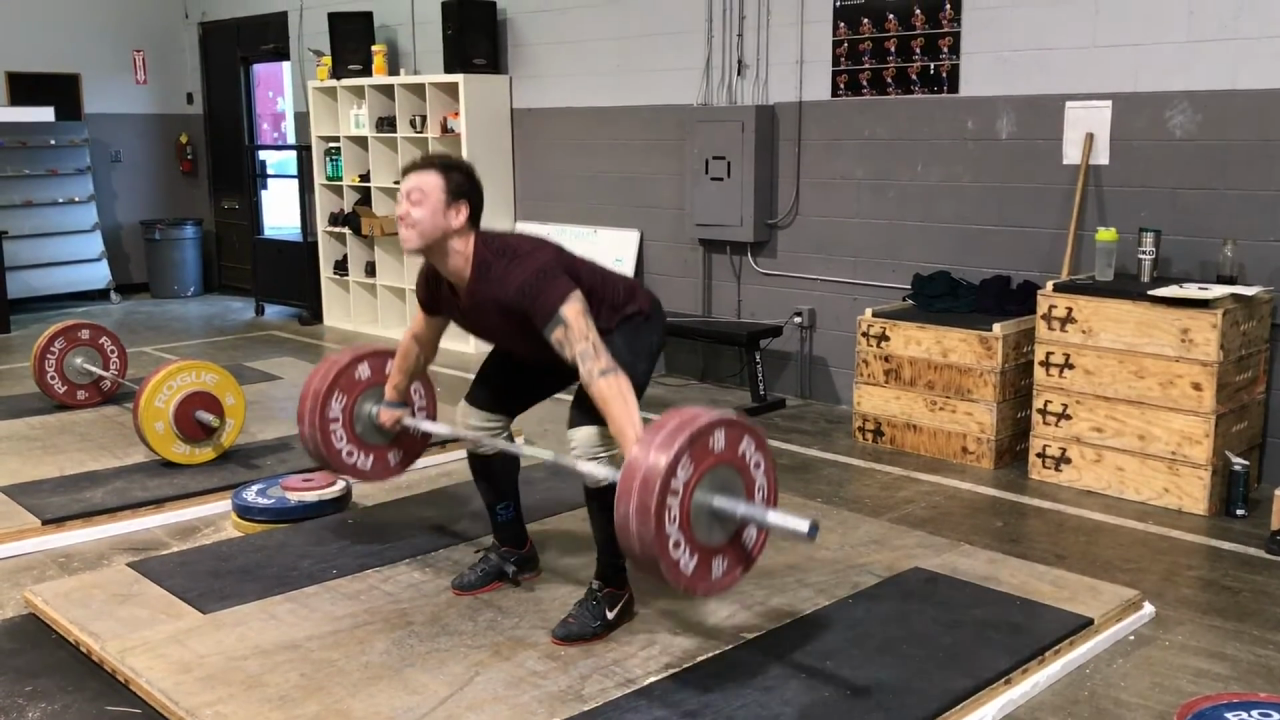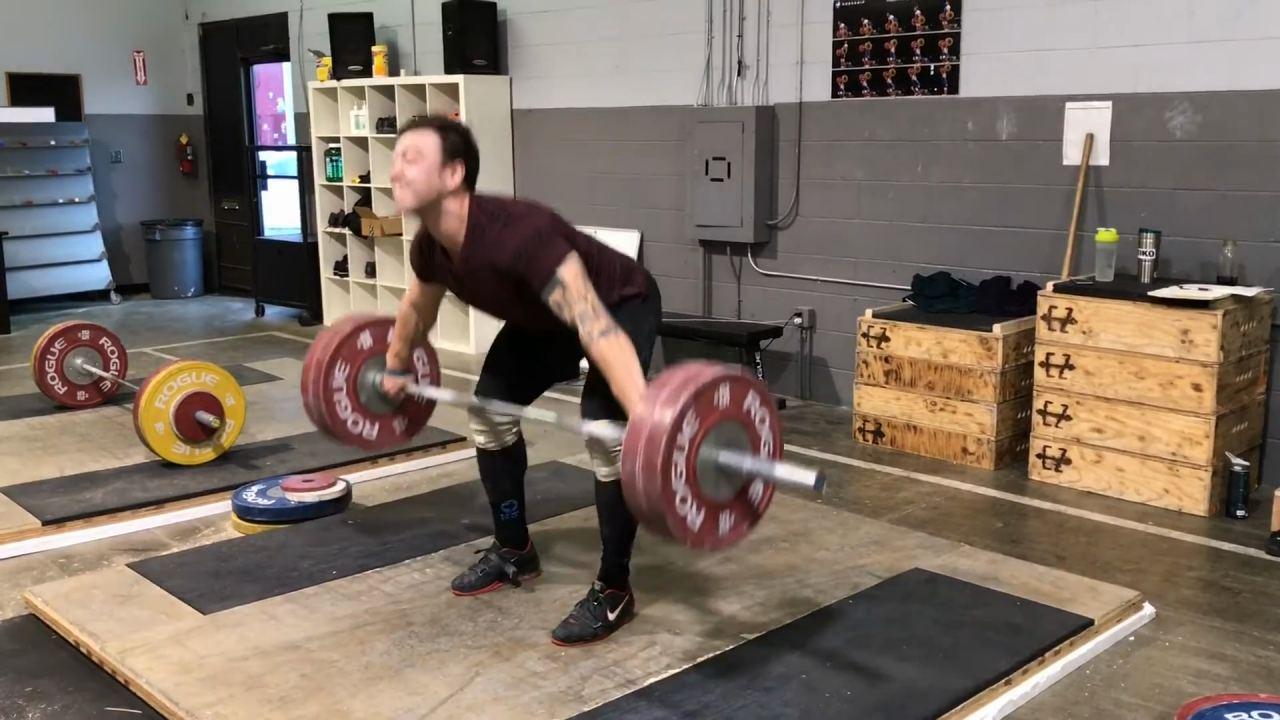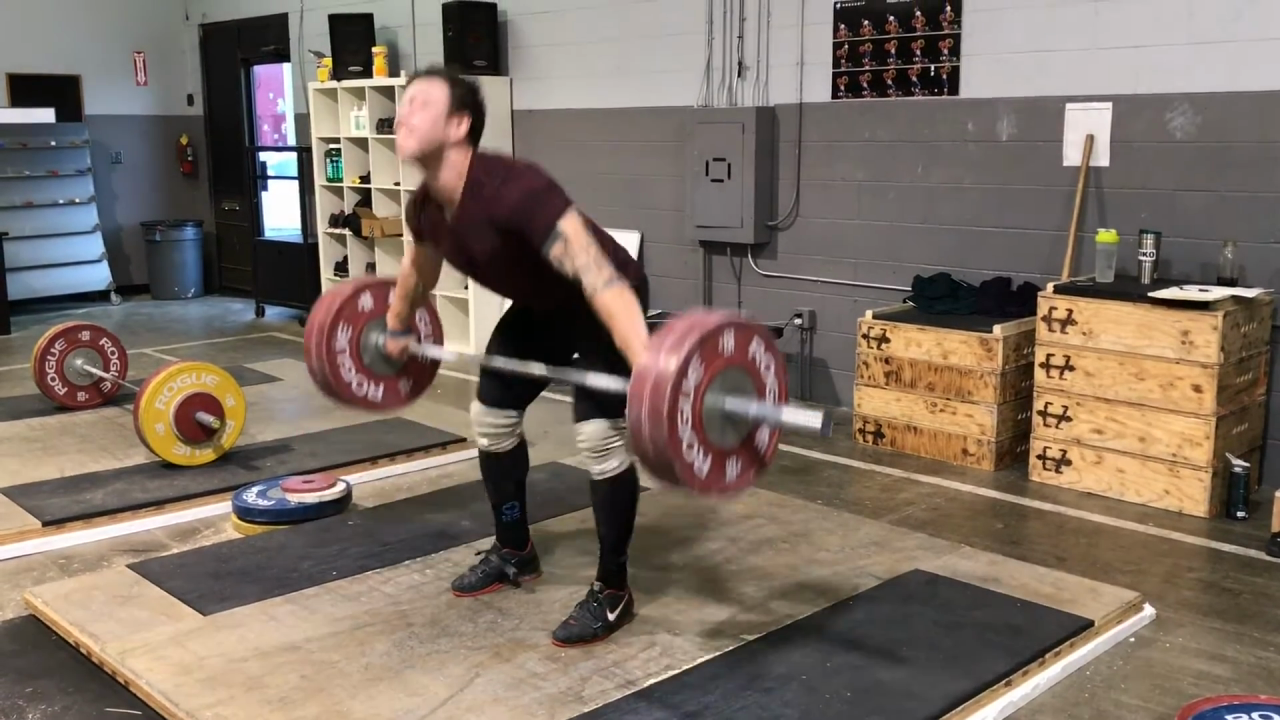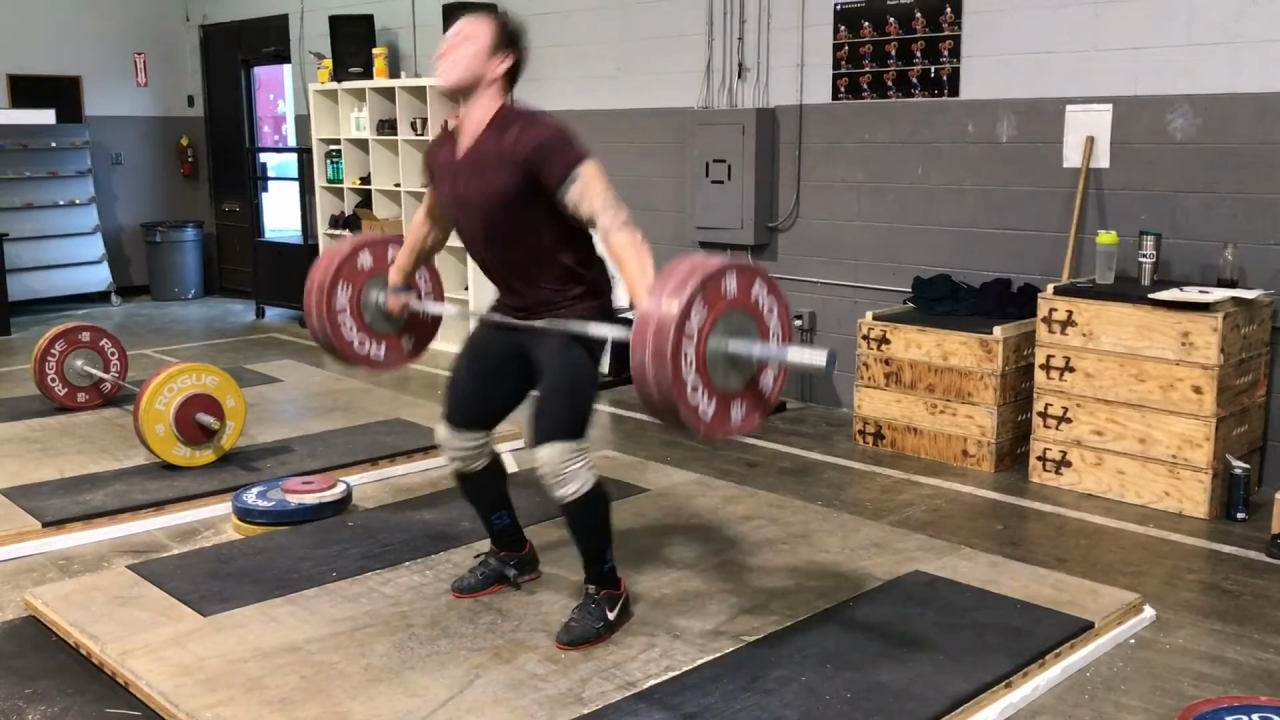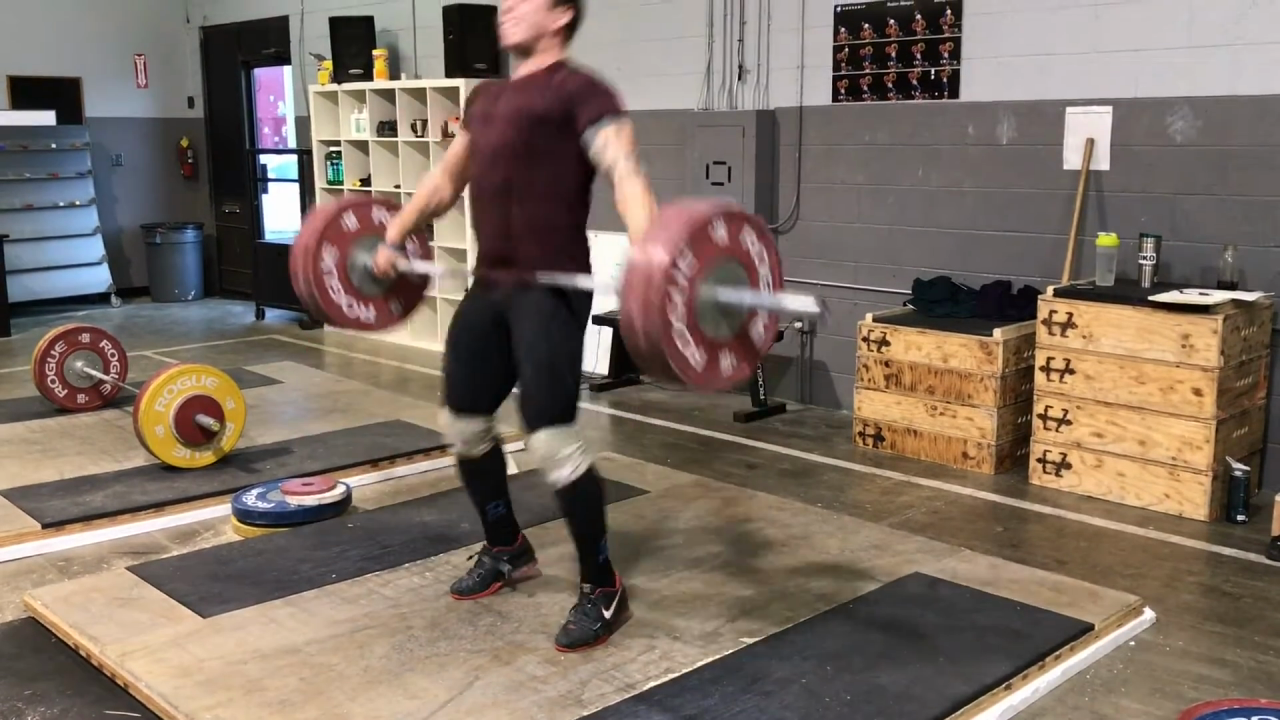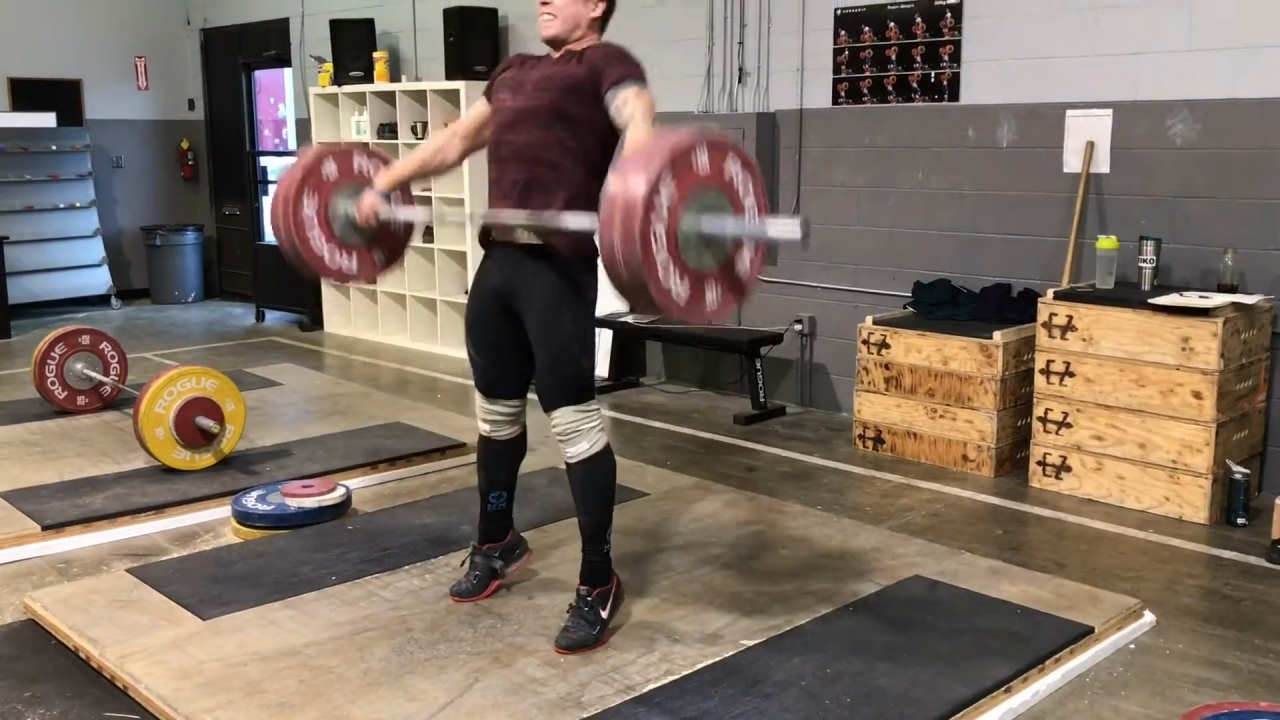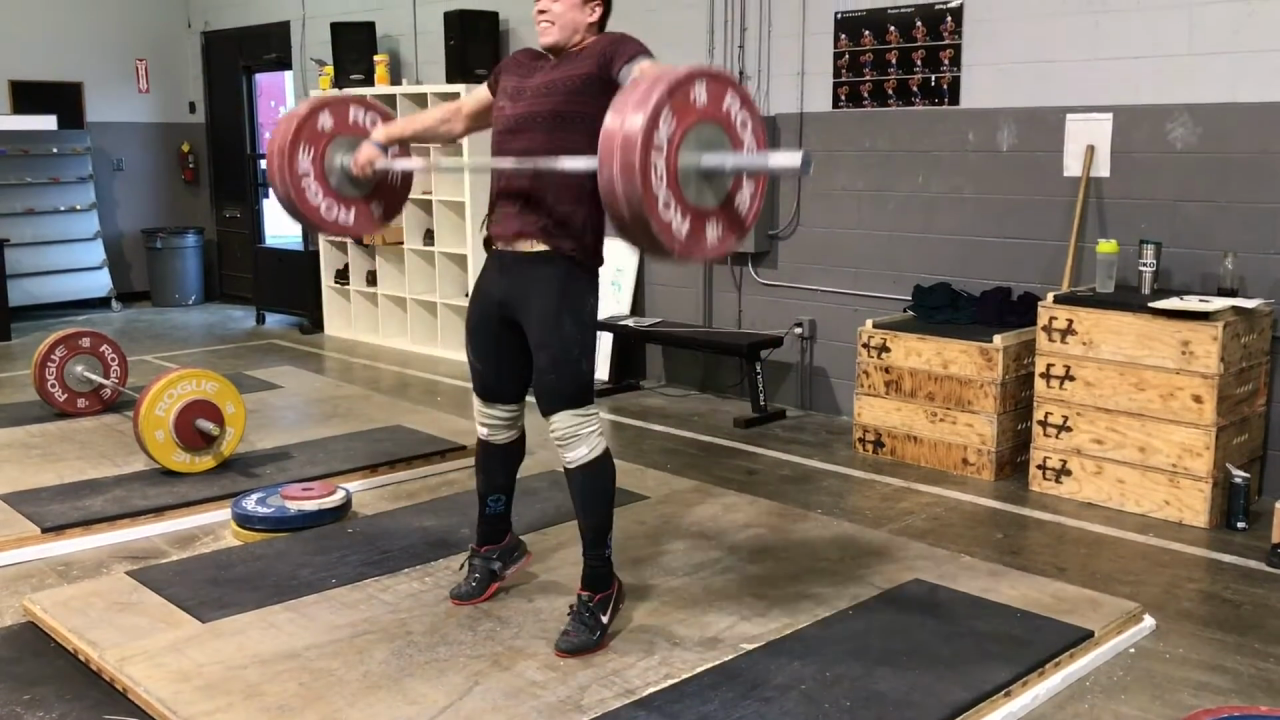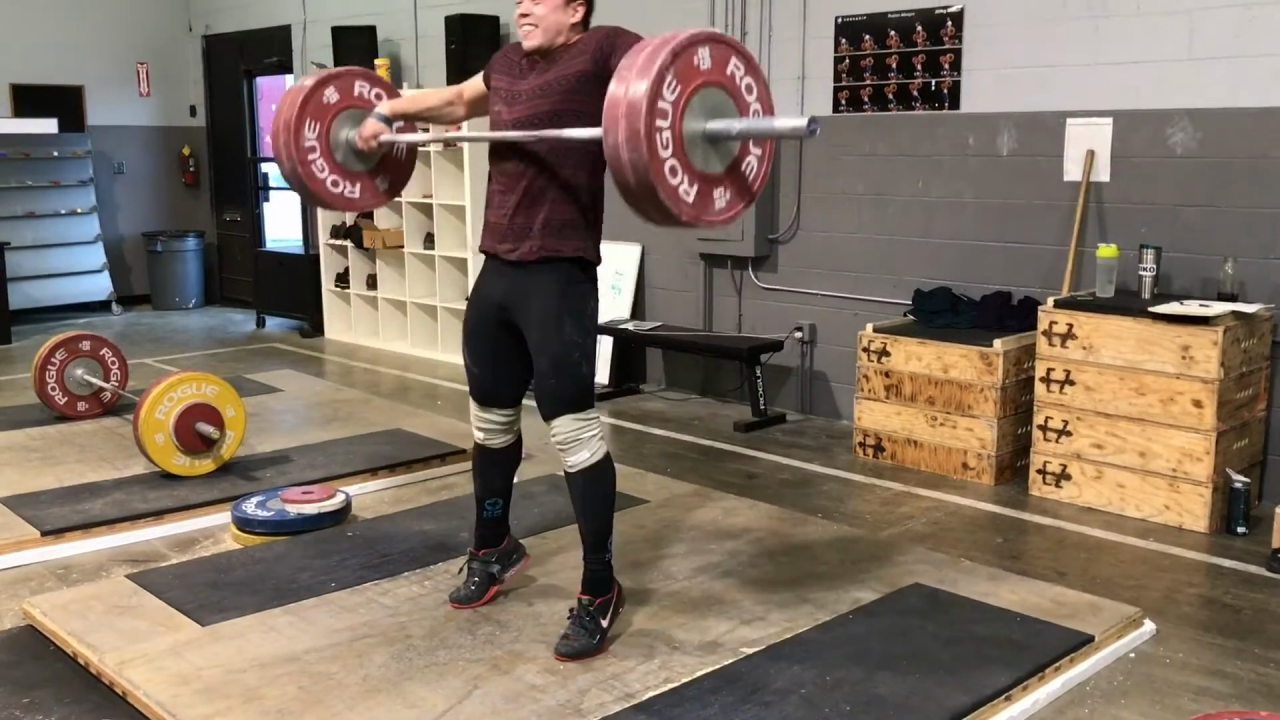
dt=0.1s
person 1, frame 1
left shoulder: (522, 269)
right shoulder: (435, 280)
left elbow: (595, 365)
right elbow: (418, 341)
right wrist: (393, 399)
left hip: (624, 323)
left knee: (590, 439)
right knee: (477, 417)
left ankle: (612, 591)
right ankle: (512, 551)
person 1, frame 2
left shoulder: (517, 233)
right shoulder: (430, 247)
left elbow: (595, 326)
right elbow: (417, 308)
right wrist: (395, 366)
left hip: (620, 305)
right hip: (539, 313)
left knee: (606, 434)
right knee: (489, 414)
left ankle: (613, 591)
right ankle: (513, 551)
person 1, frame 3
left shoulder: (512, 191)
right shoulder: (425, 202)
left elbow: (600, 276)
right elbow: (418, 269)
right wrist: (396, 328)
left hip: (593, 304)
right hip: (536, 305)
left knee: (598, 436)
right knee: (490, 420)
left ankle: (611, 592)
right ankle: (512, 551)
person 1, frame 4
left shoulder: (532, 139)
right shoulder: (443, 152)
left elbow: (611, 219)
right elbow: (429, 223)
left wrist: (653, 314)
right wrist: (397, 283)
left hip: (572, 314)
right hip: (513, 315)
left knee: (556, 456)
right knee: (459, 435)
left ankle: (606, 591)
right ankle: (511, 554)
person 1, frame 5
left shoulder: (576, 88)
right shoulder: (489, 94)
left elbow: (623, 171)
right elbow: (447, 174)
right wrist: (392, 238)
left hip: (549, 289)
right hip: (490, 286)
left knee: (550, 442)
right knee: (464, 426)
left ankle: (601, 588)
right ankle: (507, 550)
person 1, frame 6
left shoulder: (606, 64)
right shoulder: (516, 73)
left elbow: (639, 124)
right elbow: (458, 136)
right wrist: (383, 185)
left hip: (556, 268)
right hip: (498, 263)
left knee: (573, 420)
right knee: (496, 414)
left ankle: (599, 586)
right ankle: (497, 544)
person 1, frame 7
left shoulder: (610, 55)
right shoulder: (518, 67)
right elbow: (459, 115)
right wrist: (382, 138)
left hip: (558, 269)
right hip: (499, 266)
left knee: (572, 425)
right knee: (493, 417)
left ankle: (599, 589)
right ankle: (495, 546)
person 1, frame 8
right shoulder: (510, 63)
right elbow: (456, 100)
right wrist: (385, 112)
left hip: (558, 274)
right hip: (497, 270)
left knee: (573, 429)
right knee: (490, 421)
left ankle: (599, 593)
right ankle: (493, 548)
